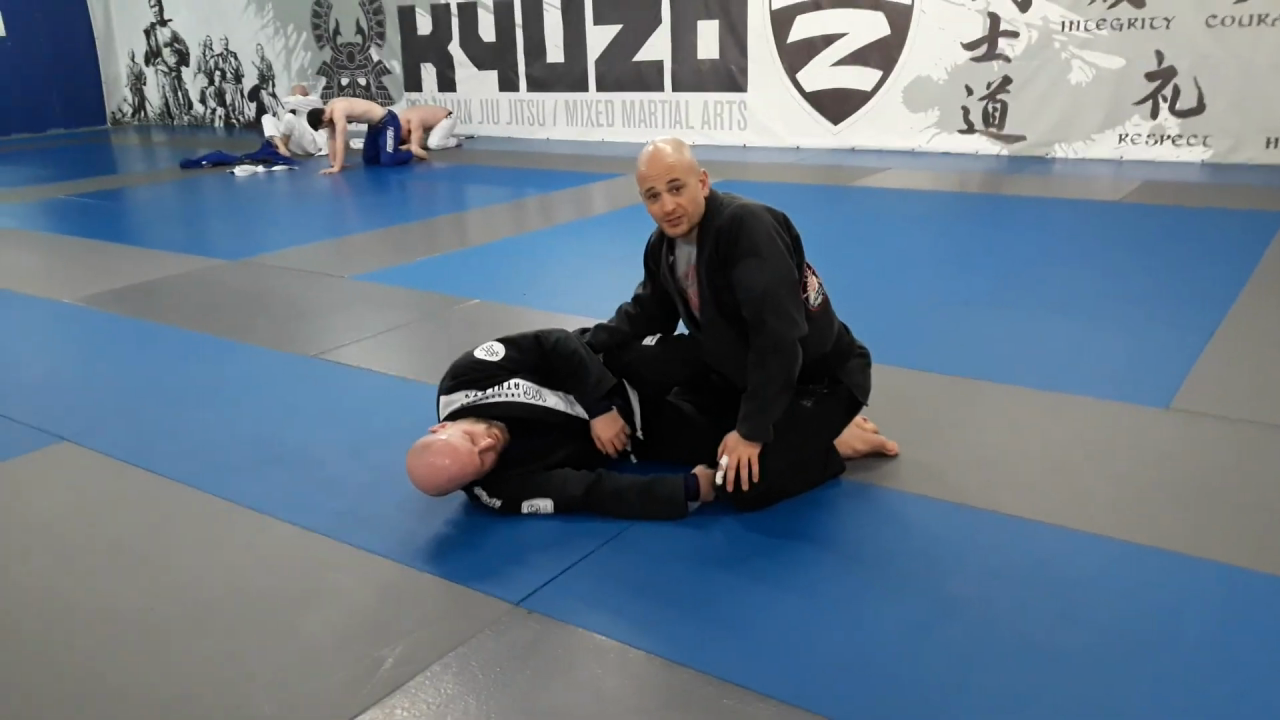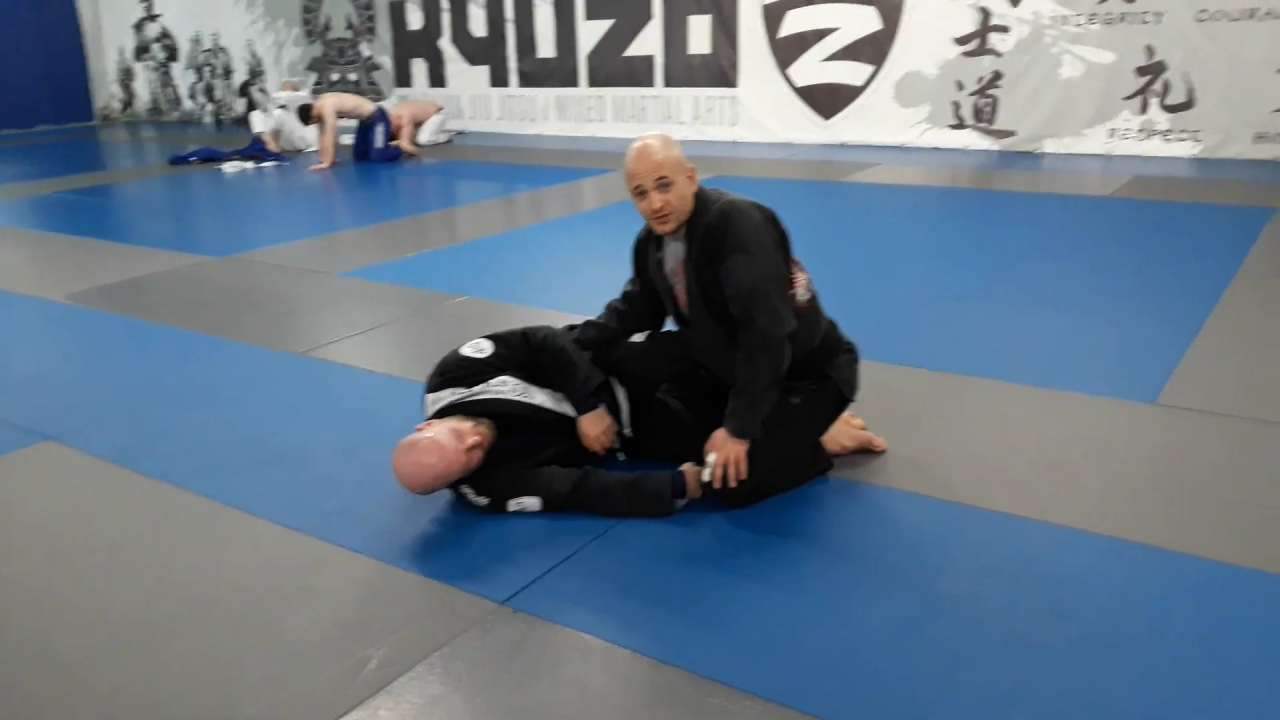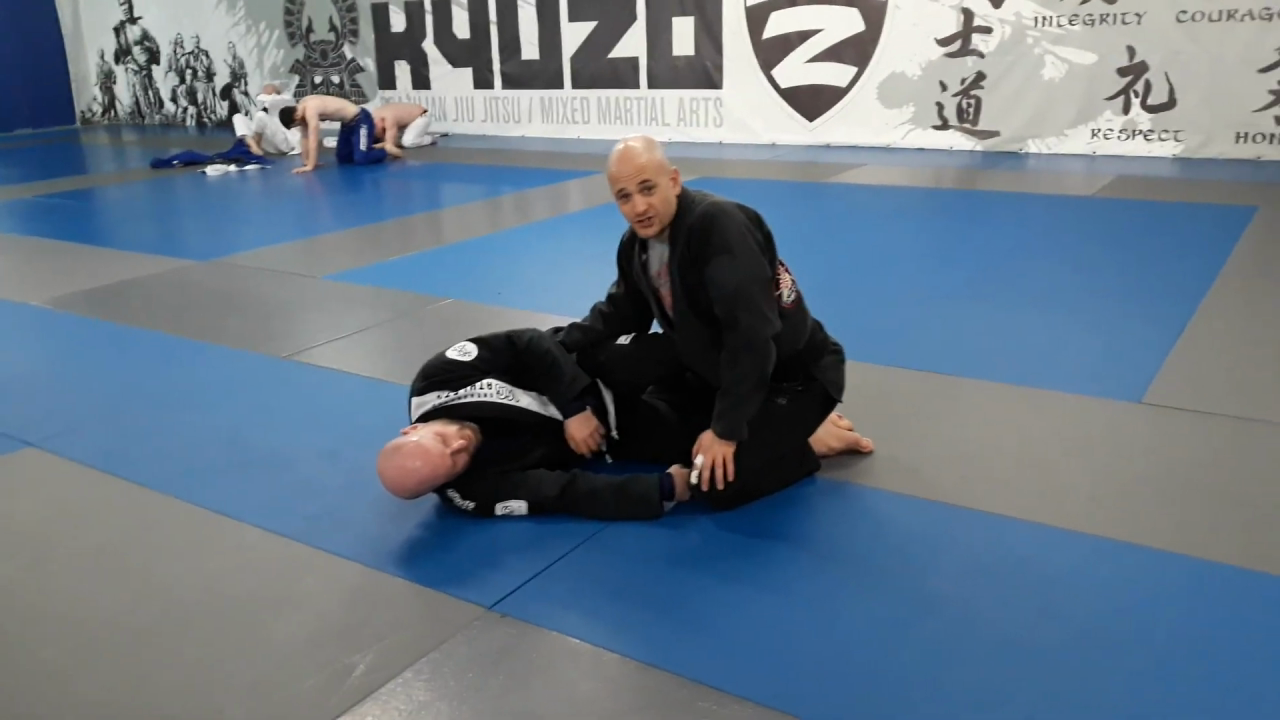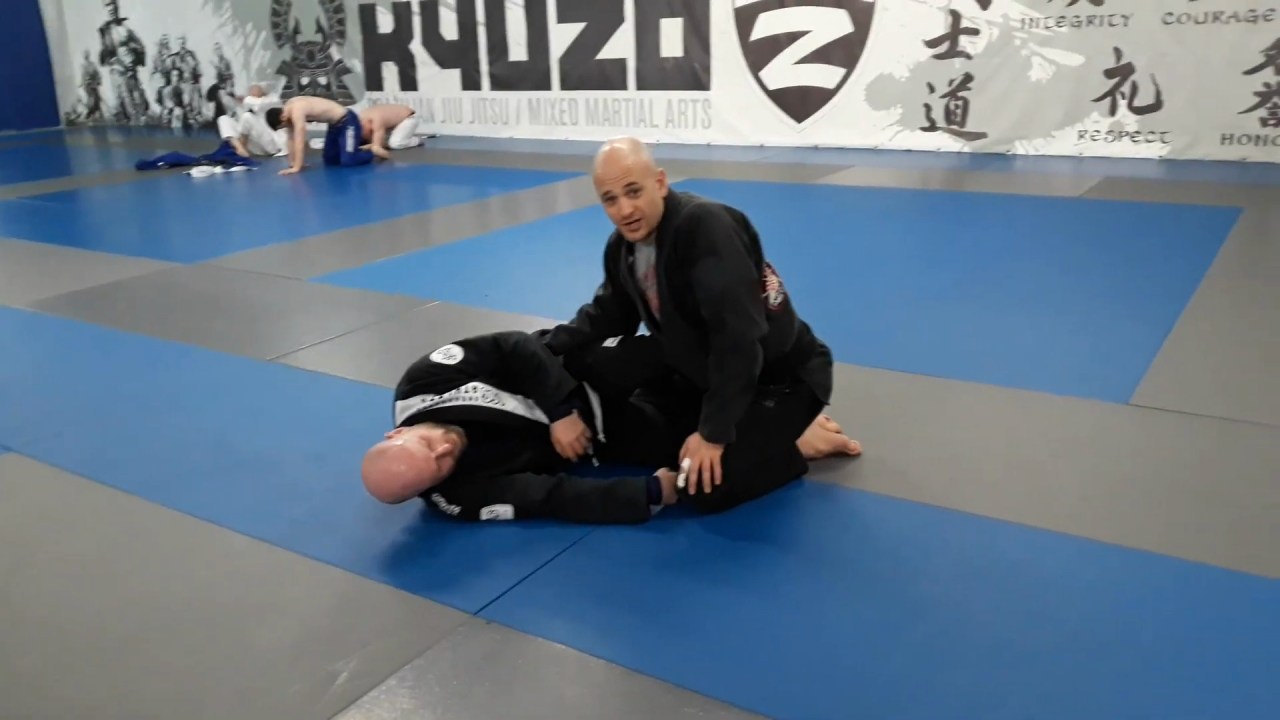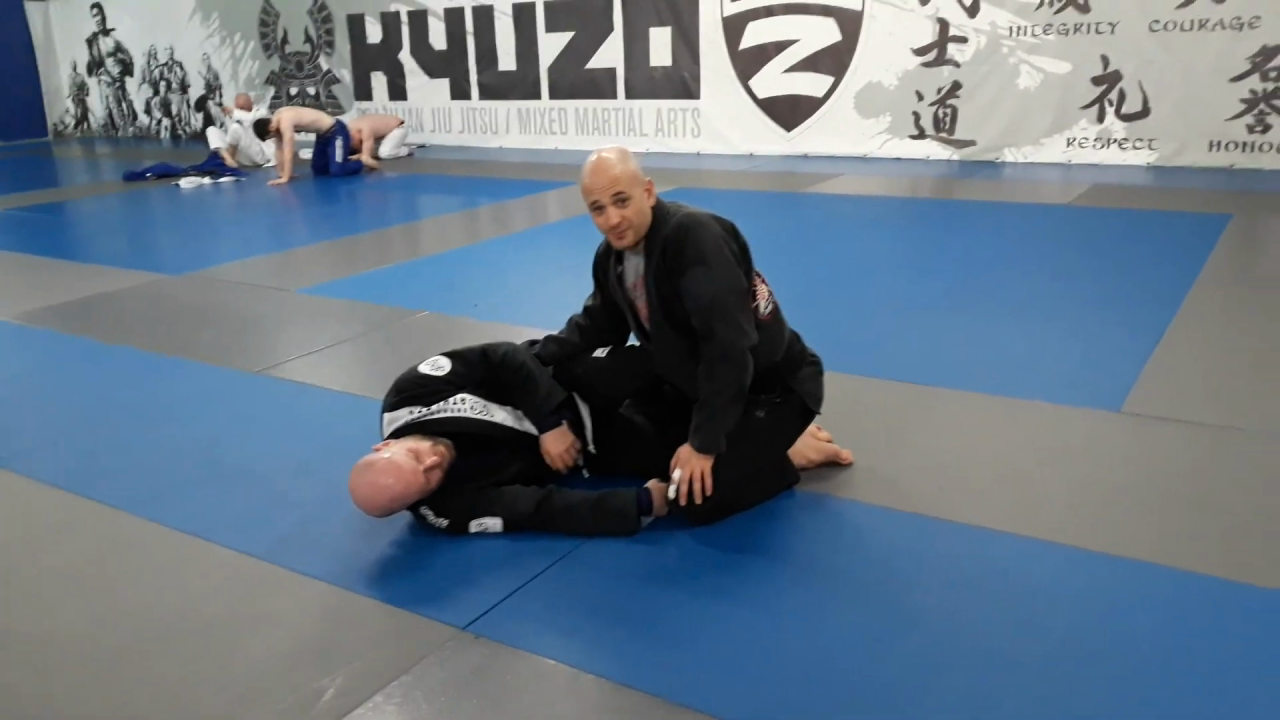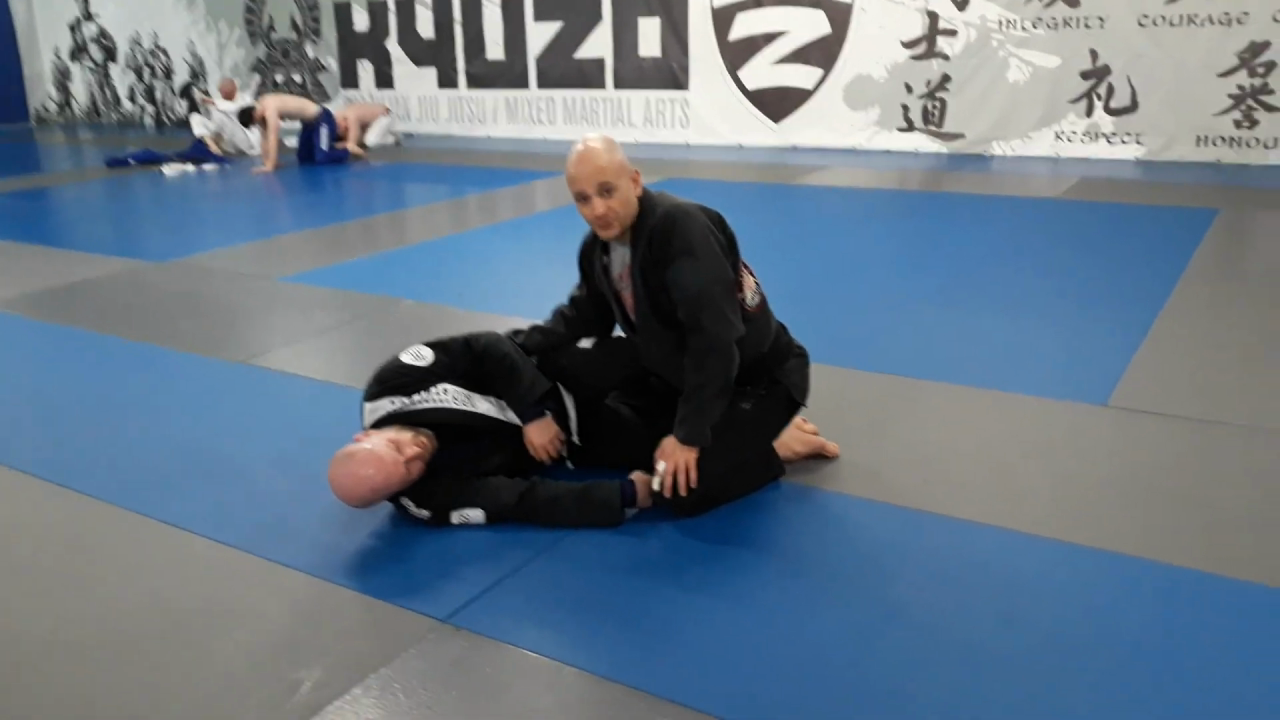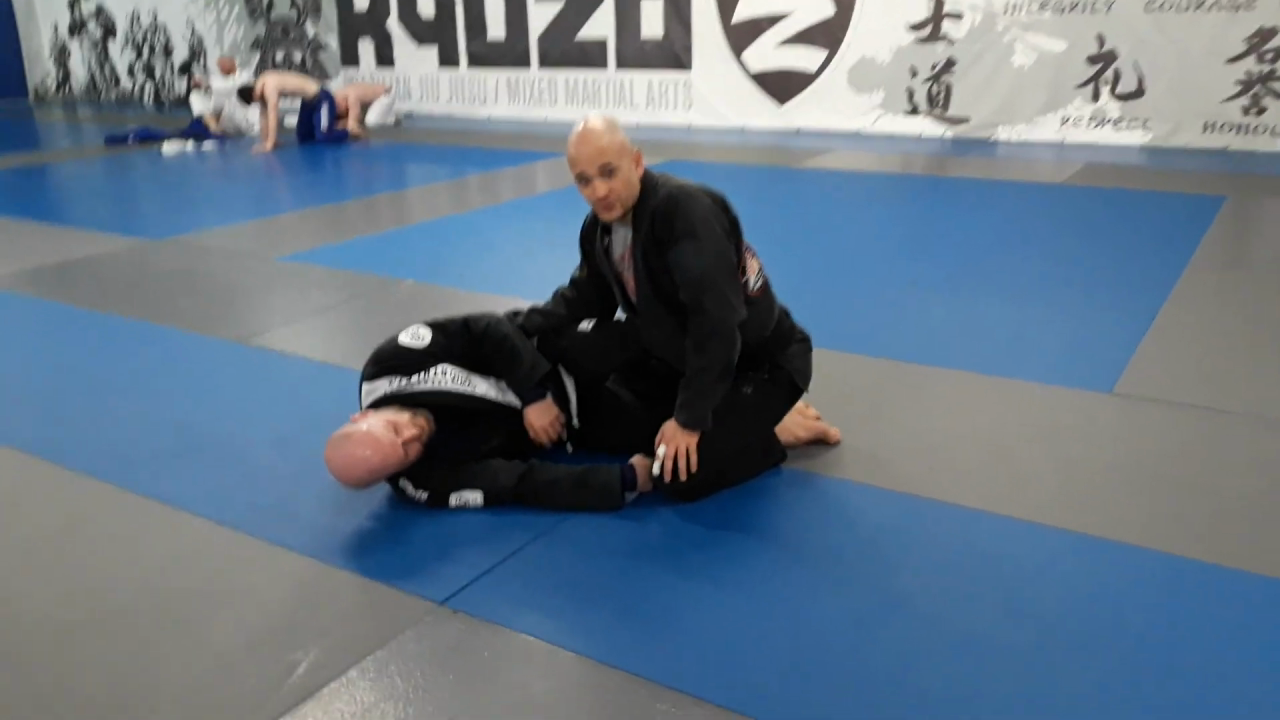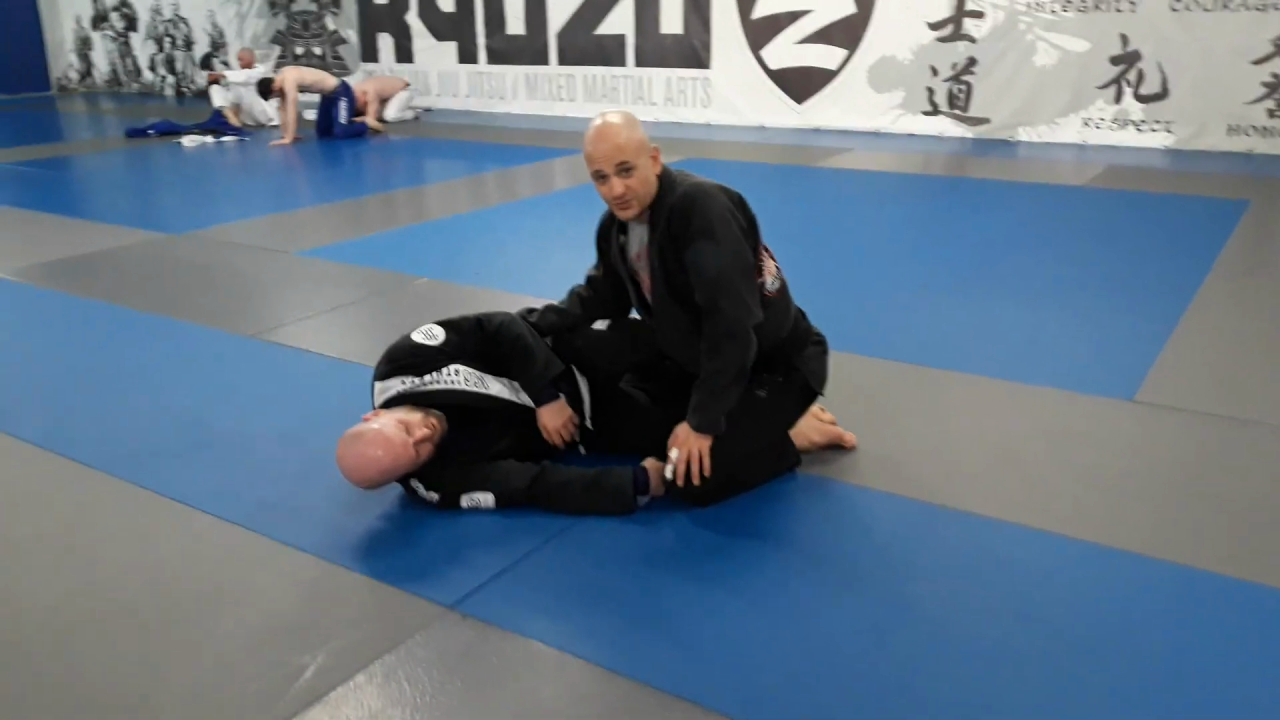
dt=0.1s
person 1, frame 1
left shoulder: (467, 375)
right shoulder: (506, 491)
left elbow: (555, 344)
right elbow: (596, 493)
left wrist: (601, 406)
right wrist: (693, 488)
person 1, frame 2
left shoulder: (452, 374)
right shoulder: (489, 488)
left elbow: (544, 342)
right elbow: (581, 490)
left wrist: (588, 404)
right wrist: (680, 485)
person 1, frame 3
left shoulder: (438, 377)
right shoulder: (475, 492)
left elbow: (528, 345)
right elbow: (568, 493)
left wrist: (574, 407)
right wrist: (669, 488)
person 1, frame 4
left shoulder: (422, 381)
right shoulder: (465, 498)
left elbow: (514, 347)
right elbow: (560, 498)
left wrist: (560, 409)
right wrist: (659, 491)
left hip: (582, 375)
right hip: (600, 433)
person 1, frame 5
left shoulder: (411, 393)
right shoulder: (454, 511)
left elbow: (503, 358)
right elbow: (550, 511)
left wrist: (549, 420)
right wrist: (649, 503)
left hip: (570, 386)
right hip: (592, 444)
right ankle: (786, 449)
person 1, frame 6
left shoulder: (392, 383)
right shoulder: (433, 505)
left elbow: (486, 351)
right elbow: (532, 503)
left wrist: (534, 409)
right wrist: (634, 493)
left hip: (559, 379)
right ankle: (773, 441)
person 1, frame 7
left shoulder: (390, 364)
right shoulder: (428, 485)
left elbow: (486, 329)
right elbow: (529, 485)
left wrist: (535, 395)
right wrist: (631, 477)
person 1, frame 8
left shoulder: (403, 360)
right shoulder: (442, 483)
left elbow: (498, 328)
right elbow: (542, 487)
left wrist: (547, 395)
right wrist: (643, 481)
person 2, frame 1
left shoulder: (748, 228)
right shoulder: (663, 243)
left elbow: (778, 338)
right elbow: (646, 313)
left wrist: (752, 430)
right wrist: (584, 345)
left hip: (817, 374)
right hip: (737, 363)
left knee: (746, 488)
left ankle: (837, 439)
person 2, frame 2
left shoulder: (736, 225)
right shoulder: (652, 239)
left elbow: (765, 334)
right elbow: (636, 310)
left wrist: (739, 427)
right wrist: (573, 342)
left hip: (805, 370)
right hip: (726, 360)
left knee: (735, 483)
left ankle: (825, 435)
person 2, frame 3
left shoulder: (720, 226)
right shoulder: (636, 242)
left elbow: (751, 335)
right elbow: (621, 312)
left wrist: (726, 429)
right wrist: (558, 345)
left hip: (791, 371)
right hip: (712, 362)
left knee: (722, 486)
left ankle: (813, 437)
person 2, frame 4
left shoulder: (706, 228)
right shoulder: (623, 245)
left elbow: (738, 338)
right elbow: (608, 315)
left wrist: (713, 432)
right wrist: (544, 346)
left hip: (779, 373)
right hip: (700, 364)
left knee: (710, 488)
left ankle: (803, 439)
person 2, frame 5
left shoulder: (695, 237)
right shoulder: (611, 254)
left elbow: (728, 348)
right elbow: (597, 325)
left wrist: (704, 442)
right wrist: (532, 356)
left hip: (769, 382)
right hip: (690, 374)
left knee: (700, 499)
left ankle: (794, 448)
person 2, frame 6
left shoulder: (682, 228)
right shoulder: (599, 244)
left elbow: (714, 340)
right elbow: (583, 316)
left wrist: (688, 434)
right wrist: (516, 346)
left hip: (755, 374)
right hip: (676, 366)
left knee: (685, 492)
right knee: (563, 366)
left ankle: (777, 441)
person 2, frame 7
left shoulder: (685, 210)
right shoulder: (600, 225)
left elbow: (717, 323)
right elbow: (584, 298)
left wrist: (689, 418)
right wrist: (516, 326)
left hip: (756, 358)
right hip: (678, 349)
left knee: (684, 478)
left ankle: (780, 427)
person 2, frame 8
left shoulder: (703, 209)
right shoulder: (617, 223)
left elbow: (733, 325)
right elbow: (601, 297)
left wrist: (703, 421)
right wrist: (530, 324)
left hip: (773, 361)
right hip: (693, 351)
left knee: (698, 481)
left ankle: (794, 431)
